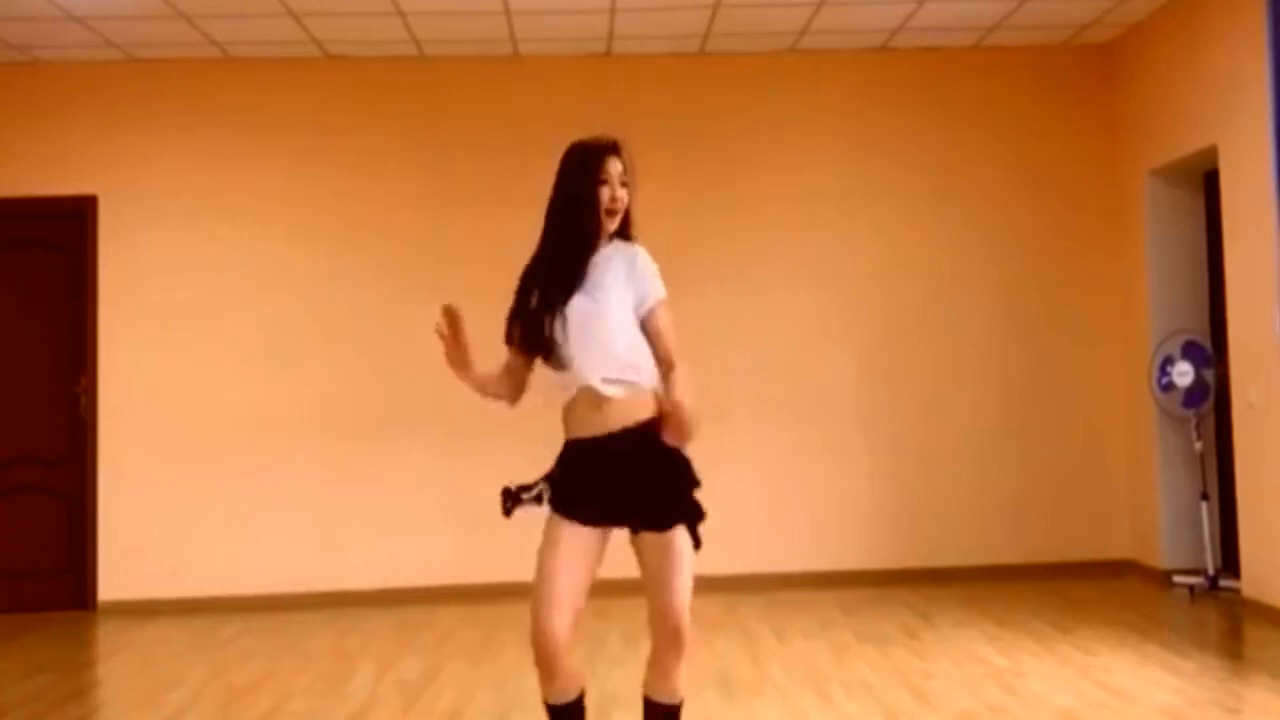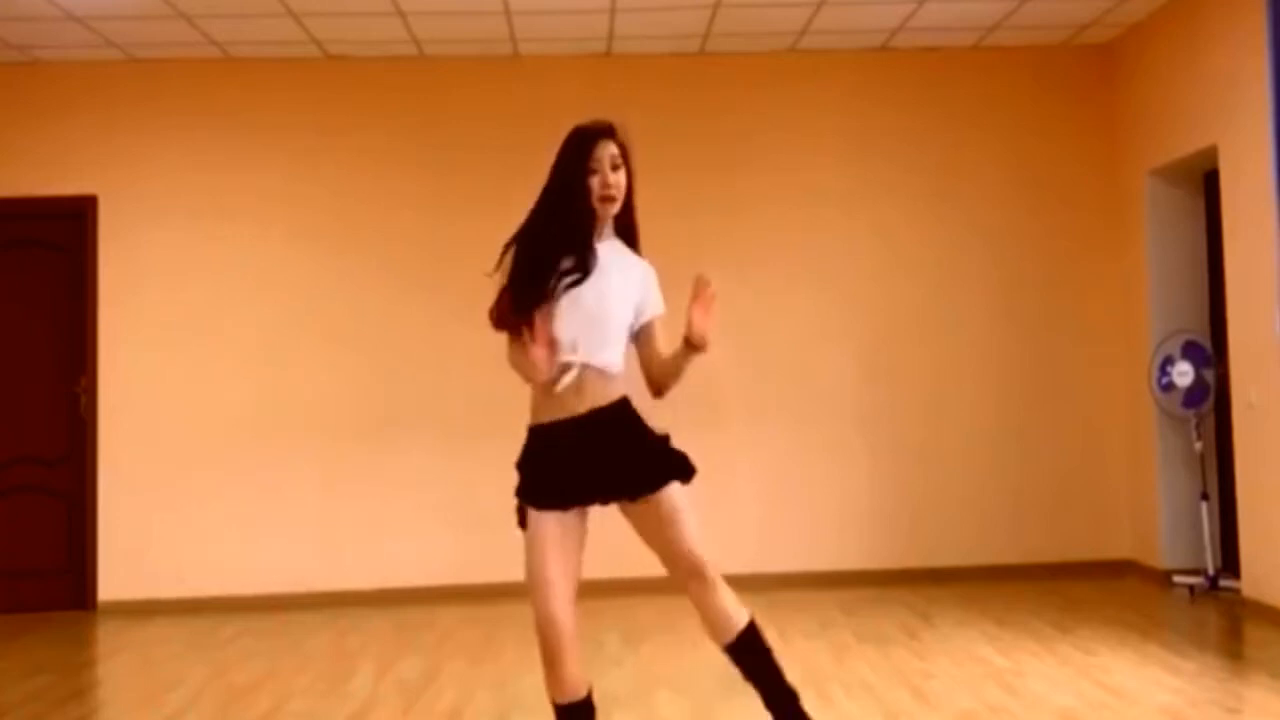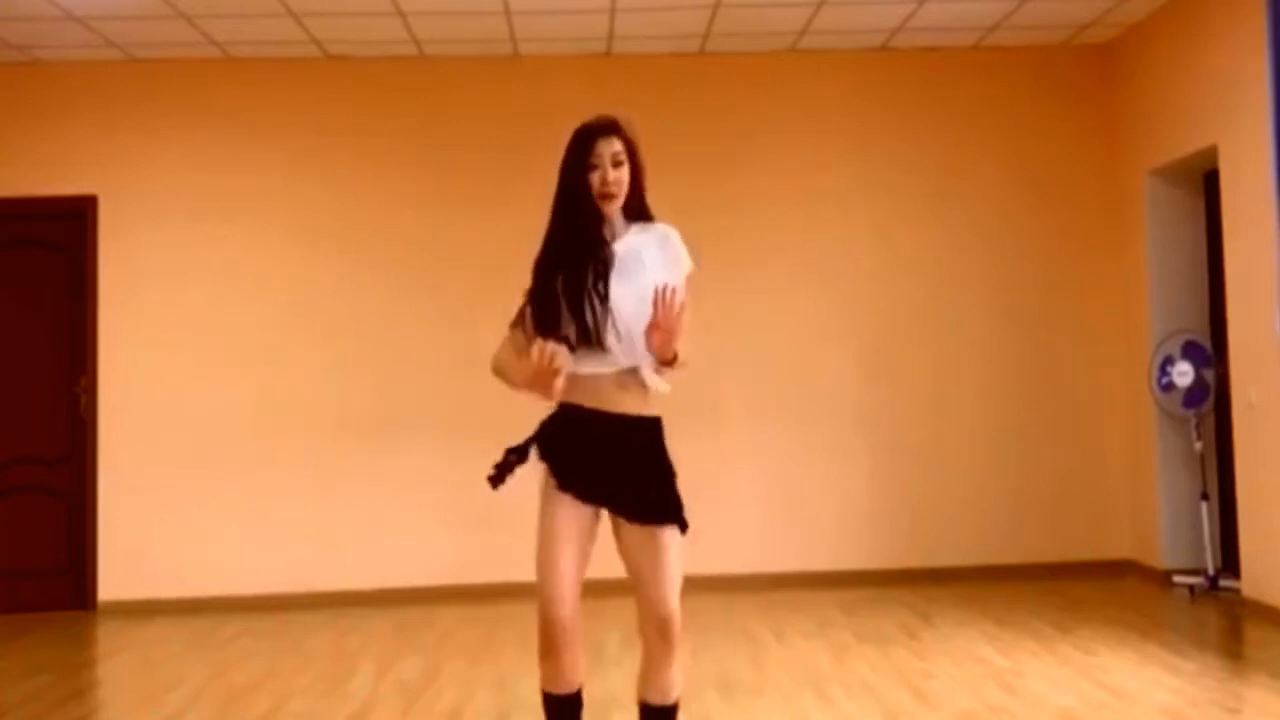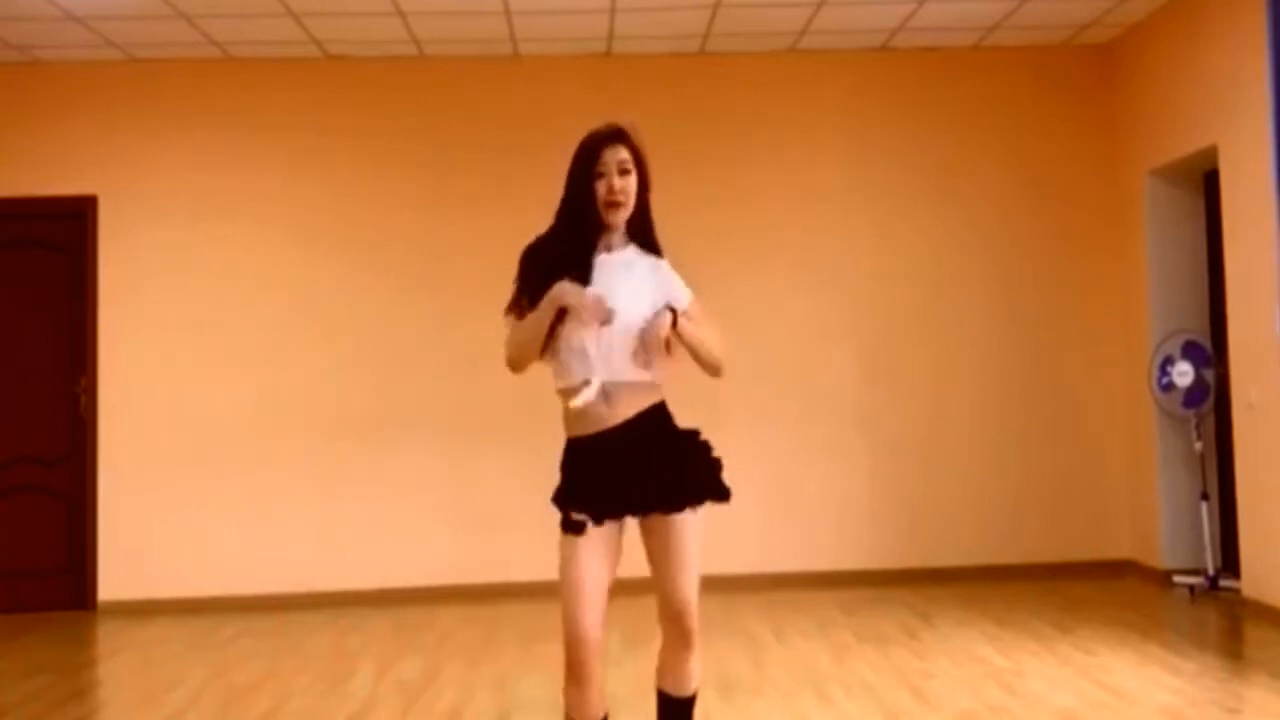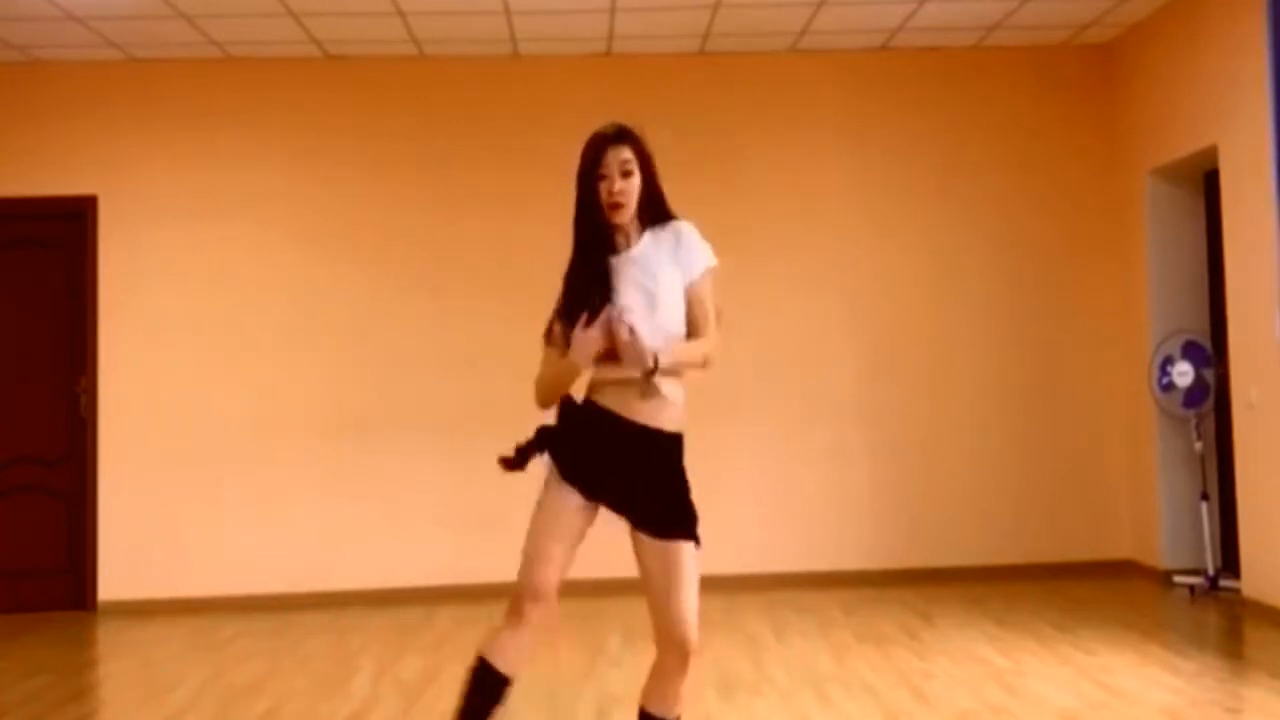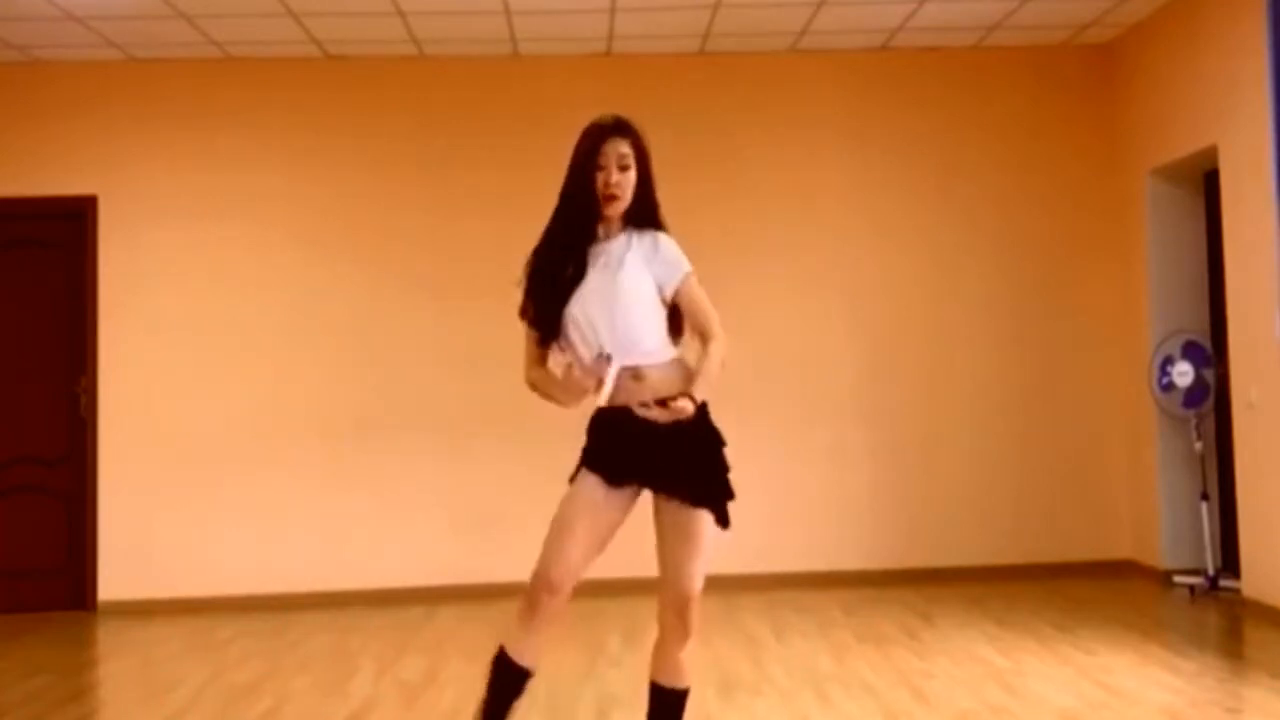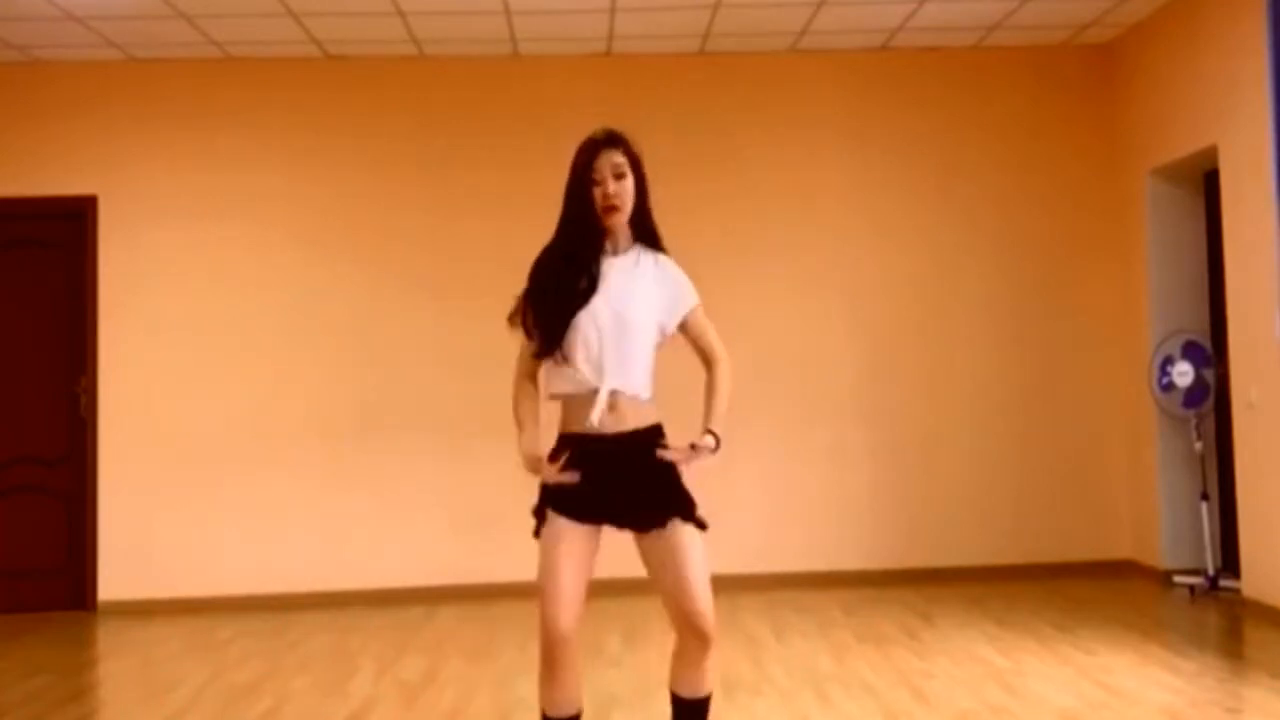
dt=0.3s
person 1, frame 1
left shoulder: (634, 264)
right shoulder: (544, 278)
left elbow: (673, 363)
right elbow: (511, 388)
left wrist: (679, 416)
right wrist: (469, 373)
left hip: (648, 459)
right hip: (582, 467)
left knee: (673, 635)
right knee: (548, 639)
person 1, frame 2
left shoulder: (636, 271)
right shoulder: (539, 253)
left elbow: (659, 380)
right elbow: (518, 346)
left wrist: (692, 344)
right wrist: (532, 366)
left hip: (618, 433)
right hip: (551, 453)
left knee: (697, 570)
right knee: (554, 629)
person 1, frame 3
left shoulder: (663, 245)
right shoulder: (562, 261)
left elbow: (682, 348)
right elbow: (502, 361)
left wrist: (669, 347)
right wrist: (528, 373)
left hip: (640, 446)
right hip: (573, 443)
left knee: (663, 623)
right knee: (558, 622)
person 1, frame 4
left shoulder: (655, 272)
right shoulder: (552, 260)
left elbow: (716, 361)
right elbow: (517, 357)
left wrist: (675, 324)
right wrist: (555, 299)
left hip: (656, 447)
right hip: (589, 463)
left knee: (681, 621)
right knee: (582, 641)
person 1, frame 5
left shoulder: (680, 242)
right shoulder: (590, 274)
left elbow: (708, 344)
right elbow: (545, 390)
left wrist: (650, 359)
right wrist: (584, 351)
left hip: (658, 454)
right hip: (591, 439)
left knee: (680, 642)
right knee: (530, 598)
person 1, frame 6
left shoulder: (654, 249)
right shoulder: (557, 260)
left elbow: (715, 337)
right elbow: (534, 366)
left wrist: (689, 397)
right wrist: (564, 388)
left hip: (682, 432)
right hip: (613, 438)
left knee: (680, 612)
right knee: (548, 585)
person 1, frame 7
left shoulder: (660, 274)
right shoulder: (557, 271)
left elbow: (716, 362)
right elbow: (527, 371)
left wrist: (709, 435)
right wrist: (530, 447)
left hip: (646, 461)
right hip: (577, 467)
left knee: (698, 627)
right knee: (557, 637)
